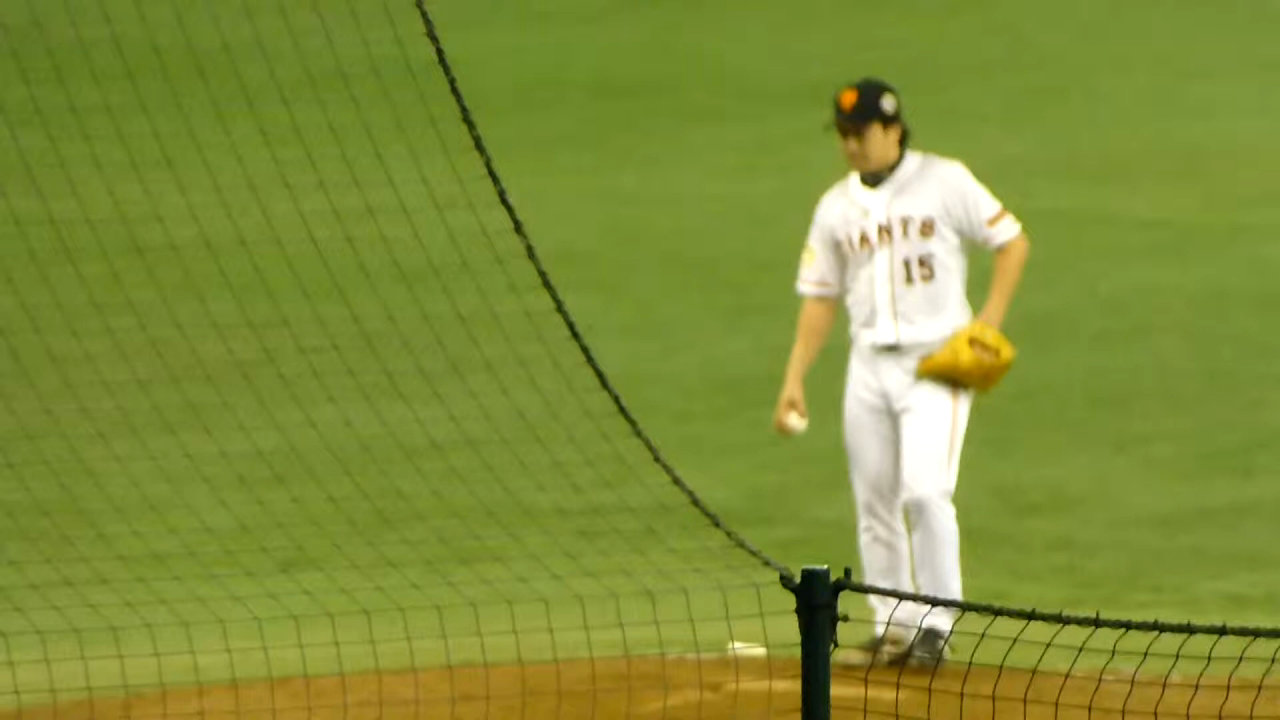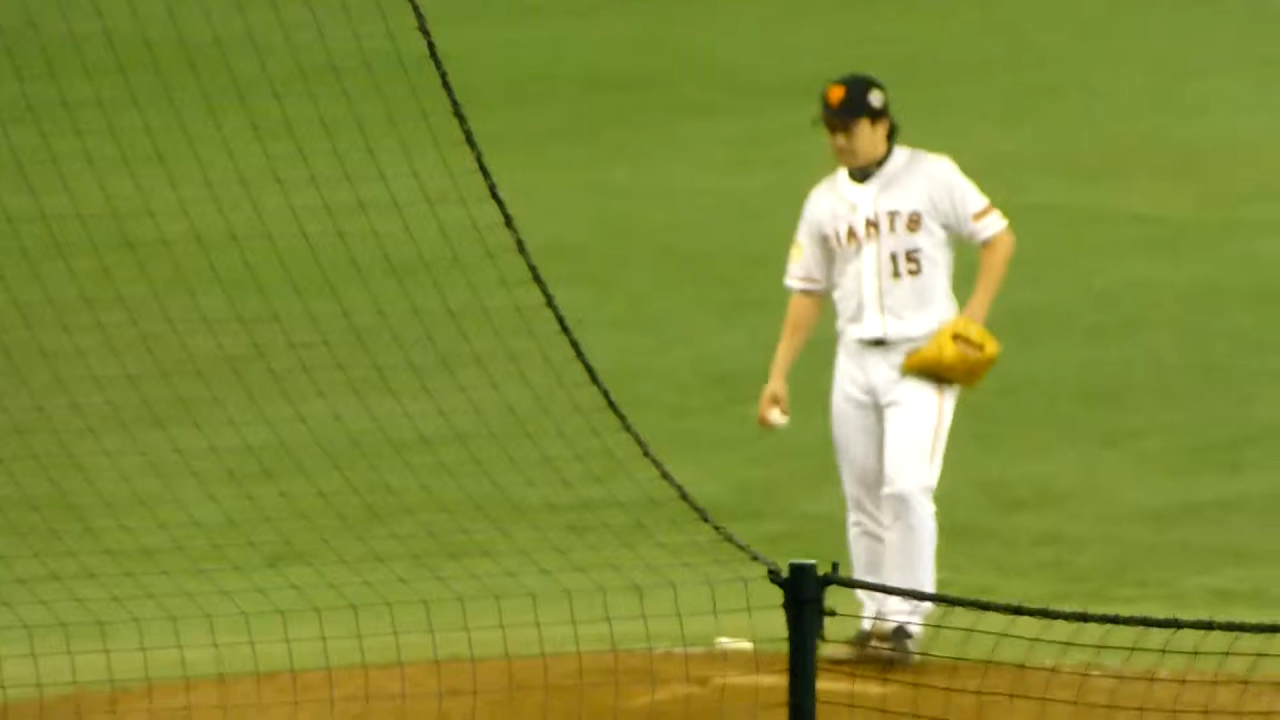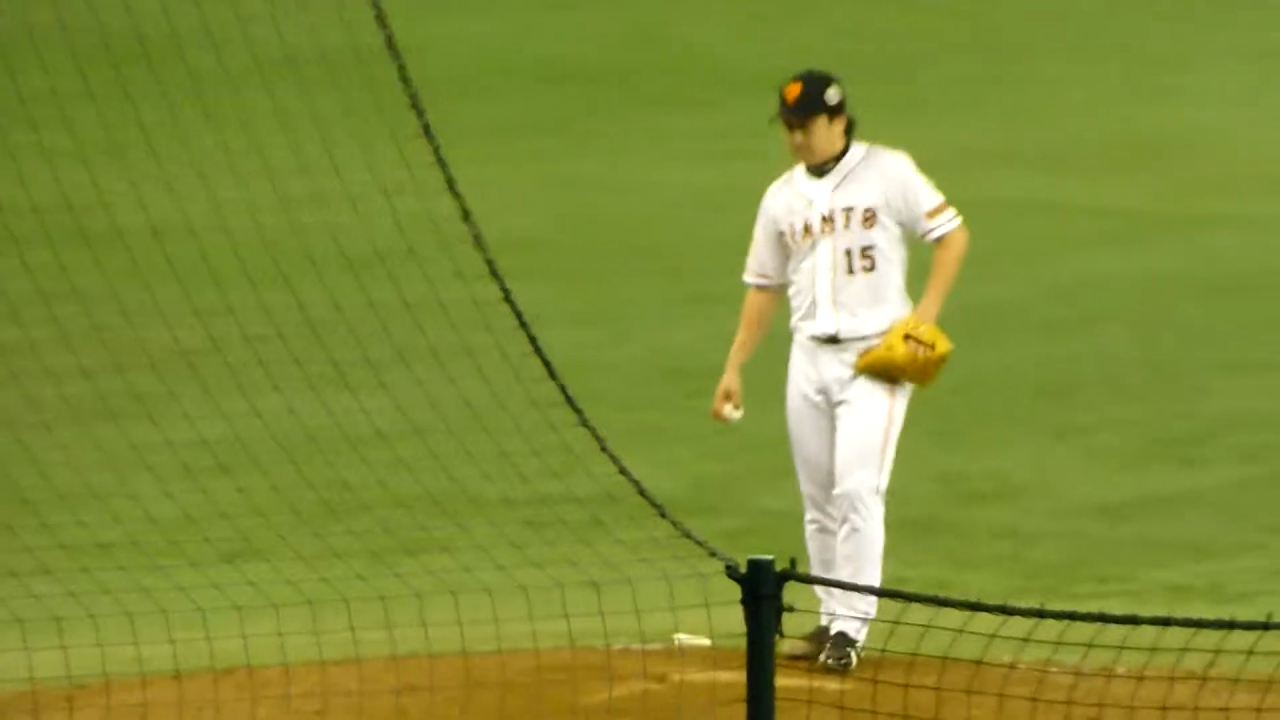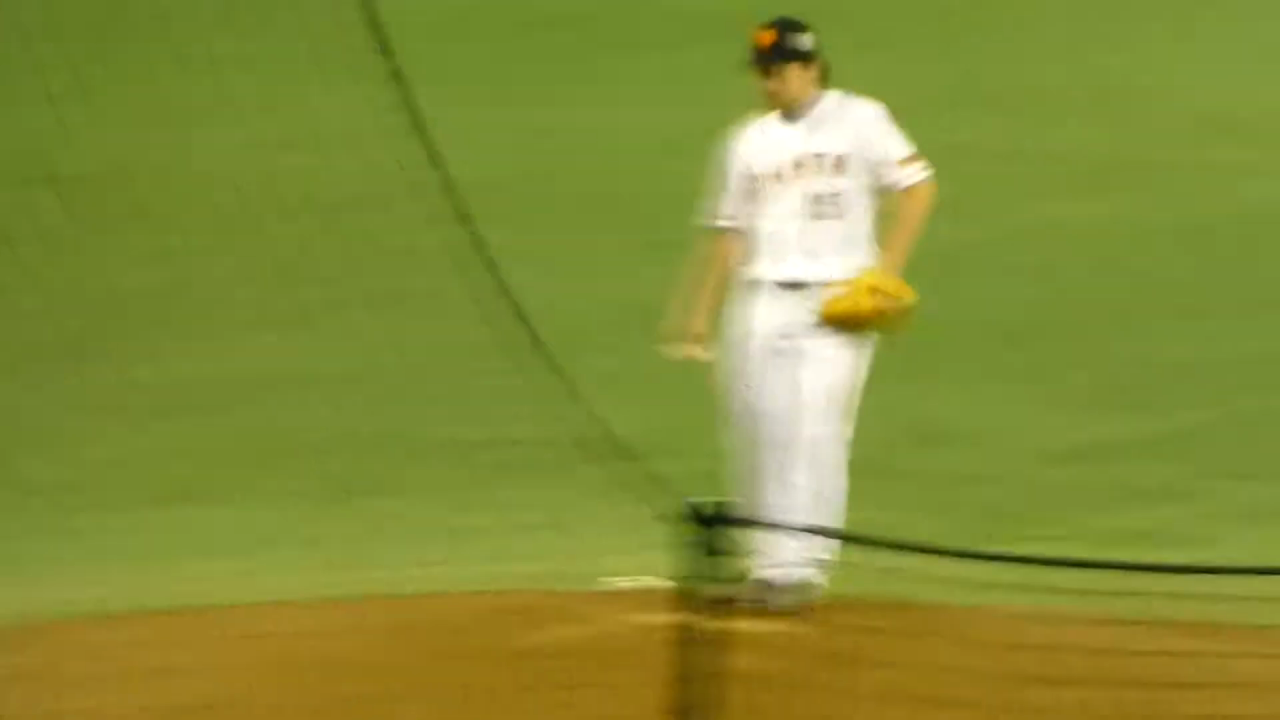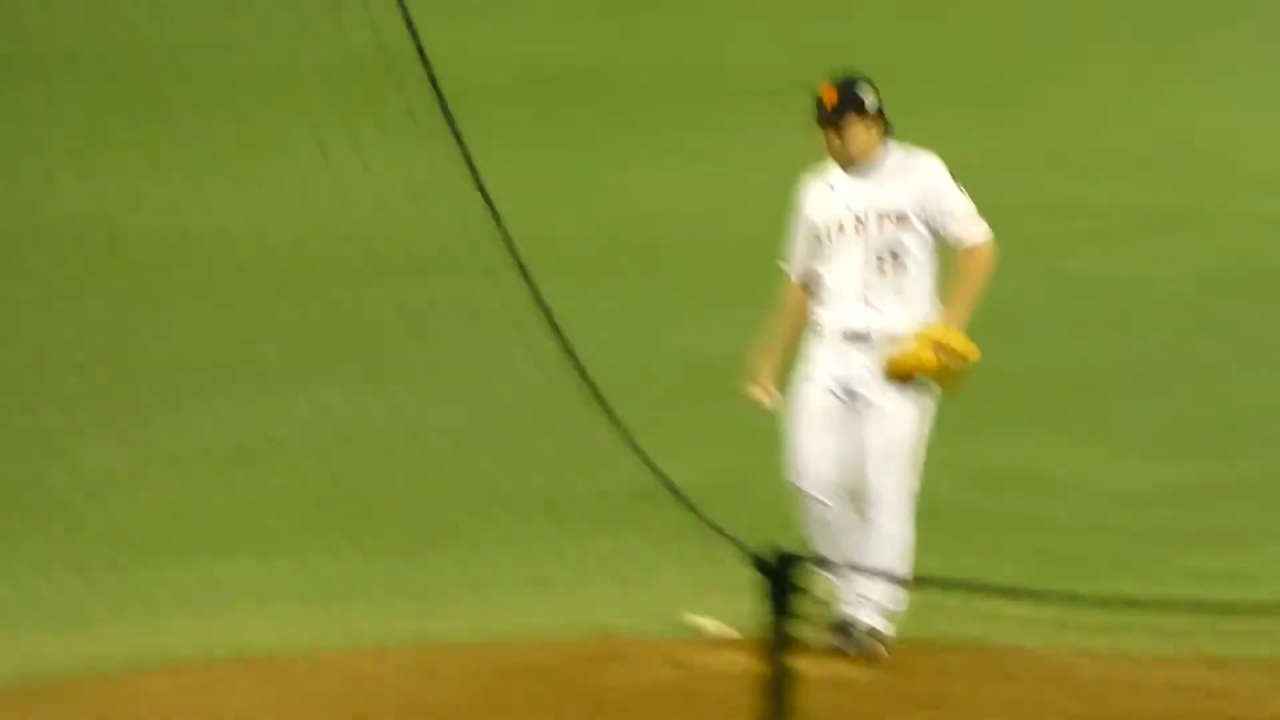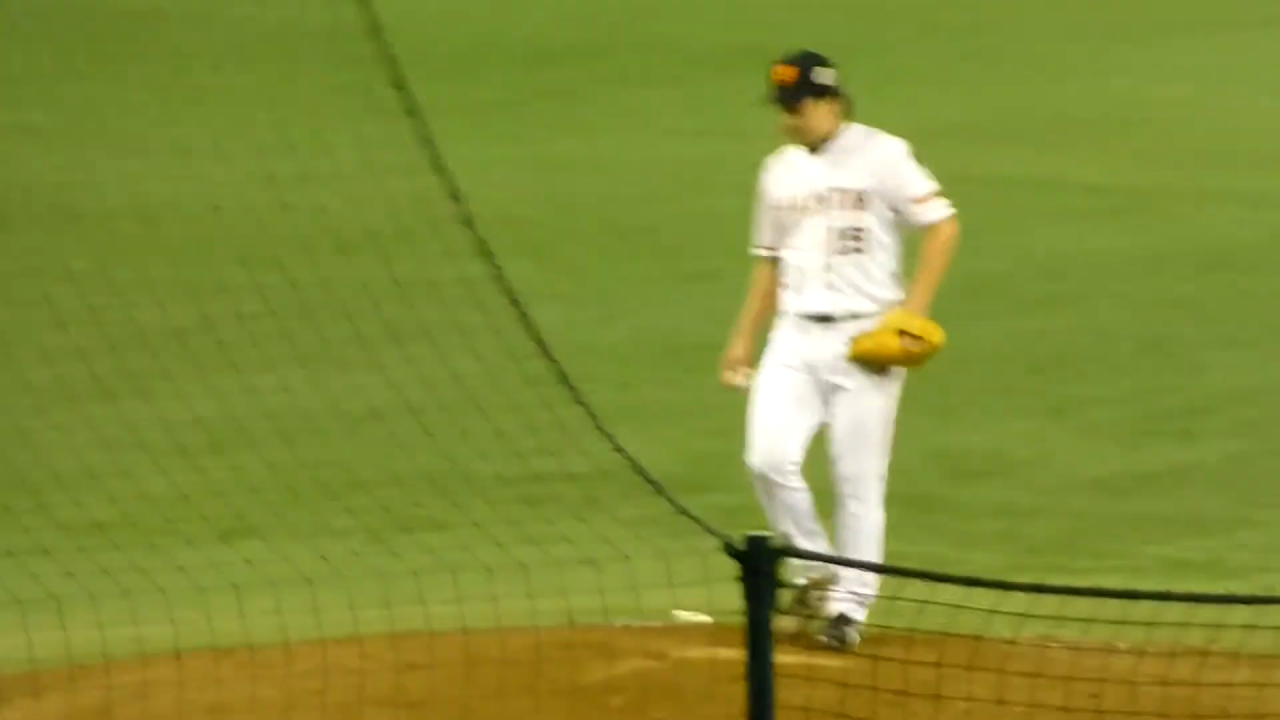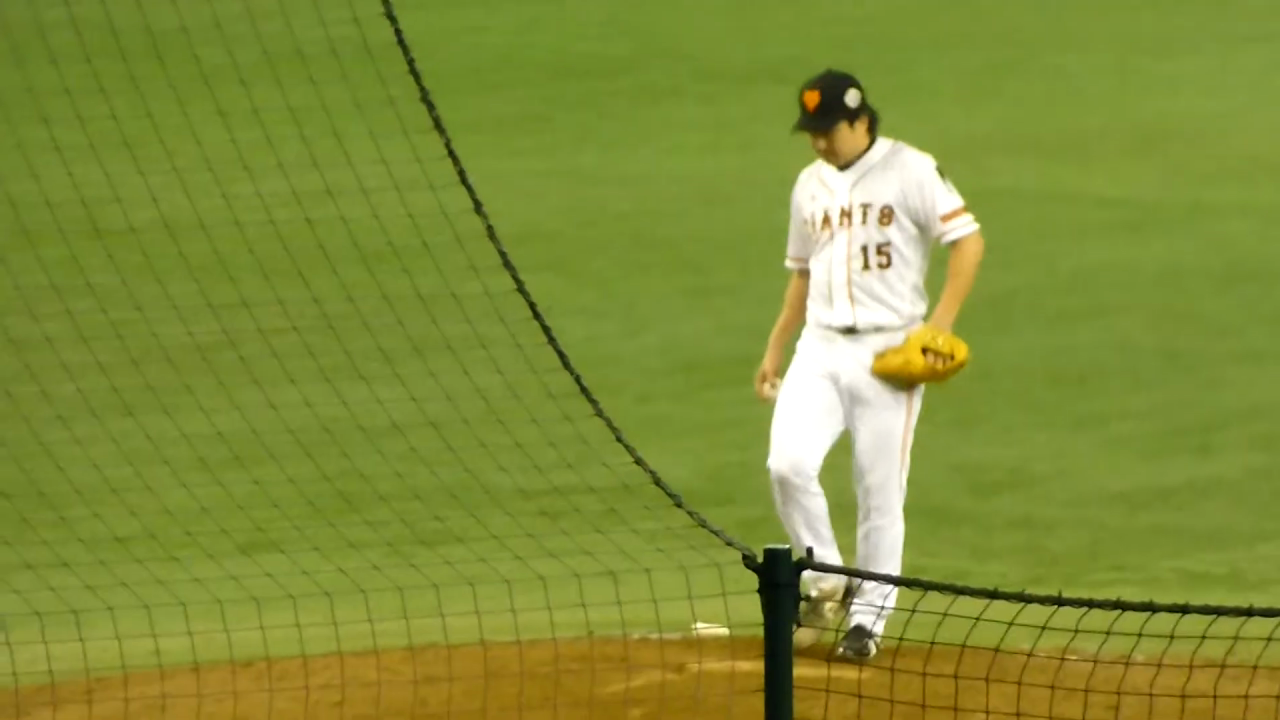
dt=0.1s
person 1, frame 1
left shoulder: (946, 181)
right shoulder: (835, 206)
left elbow: (1012, 242)
right elbow: (820, 297)
left wrist: (989, 323)
right wrist: (794, 380)
right hip: (869, 368)
left knee: (925, 490)
right knee: (875, 505)
left ankle: (934, 621)
right ankle: (891, 623)
person 1, frame 2
left shoulder: (933, 175)
right shoulder: (823, 201)
left elbow: (998, 236)
right elbow: (807, 292)
left wrist: (974, 318)
right wrist: (778, 375)
right hip: (856, 363)
left knee: (907, 485)
right knee: (862, 499)
left ankle: (910, 616)
right ankle: (877, 616)
person 1, frame 3
left shoulder: (889, 172)
right shoulder: (780, 196)
left elbow: (951, 234)
right elbow: (764, 288)
left wrist: (925, 315)
right wrist: (733, 369)
left hip: (875, 357)
right hip: (809, 358)
left knee: (857, 489)
right knee: (818, 500)
left ankle: (850, 625)
right ankle: (830, 616)
person 1, frame 4
left shoulder: (859, 120)
right shoulder: (750, 141)
left elbow: (918, 187)
right elbow: (731, 232)
left wrist: (888, 270)
right wrist: (698, 311)
right hip: (767, 304)
left knee: (816, 440)
right knee: (764, 441)
left ankle: (803, 565)
right ankle: (773, 560)
person 1, frame 5
left shoulder: (921, 175)
right shoulder: (815, 191)
left elbow: (978, 246)
right elbow: (802, 280)
left wrist: (949, 326)
right wrist: (770, 357)
left hip: (899, 358)
right hip: (830, 353)
left knee: (886, 491)
right knee: (814, 481)
left ankle: (876, 611)
right ankle: (852, 591)
person 1, frame 6
left shoulder: (882, 154)
right shoulder: (778, 169)
left elbow: (941, 226)
left wrist: (914, 309)
right wrist: (744, 339)
left hip: (864, 340)
right hip: (795, 337)
left knee: (858, 482)
right knee: (768, 460)
left ankle: (849, 601)
right ankle: (816, 566)
person 1, frame 7
left shoulder: (910, 169)
right shoulder: (808, 183)
left elbow: (968, 242)
left wrist: (940, 325)
right wrist: (775, 349)
left hip: (889, 351)
right hip: (819, 348)
left knee: (880, 493)
right knee: (788, 465)
left ankle: (868, 617)
right ankle: (825, 584)
